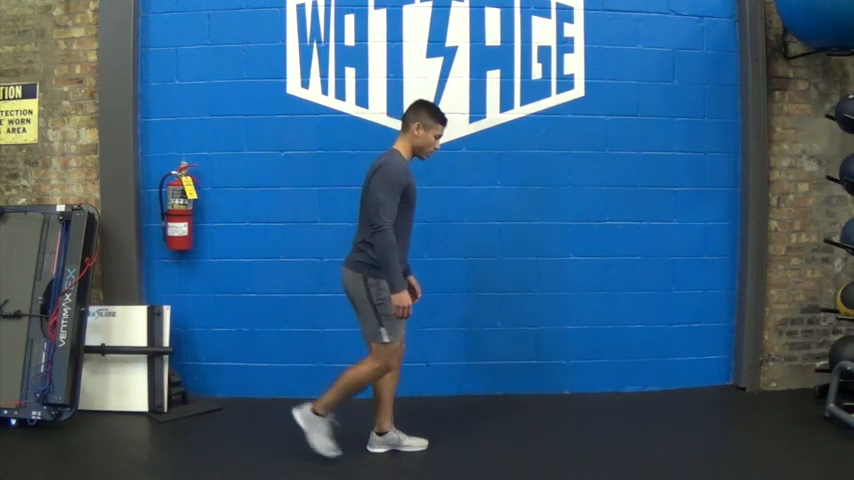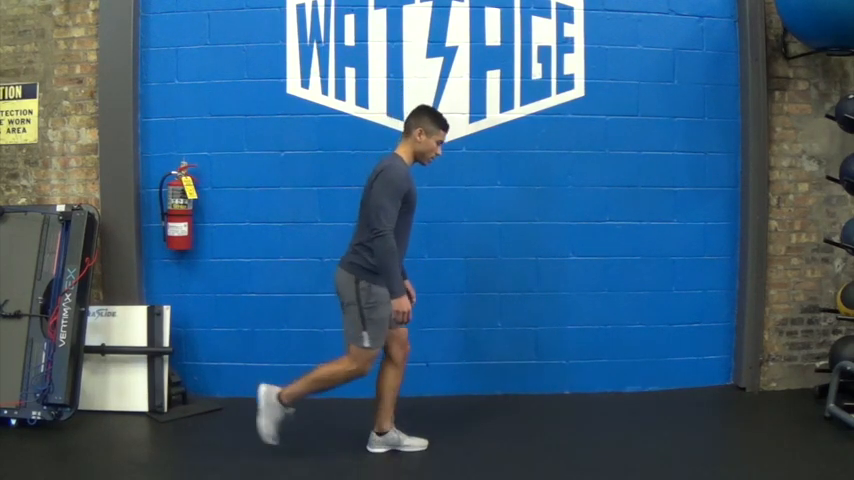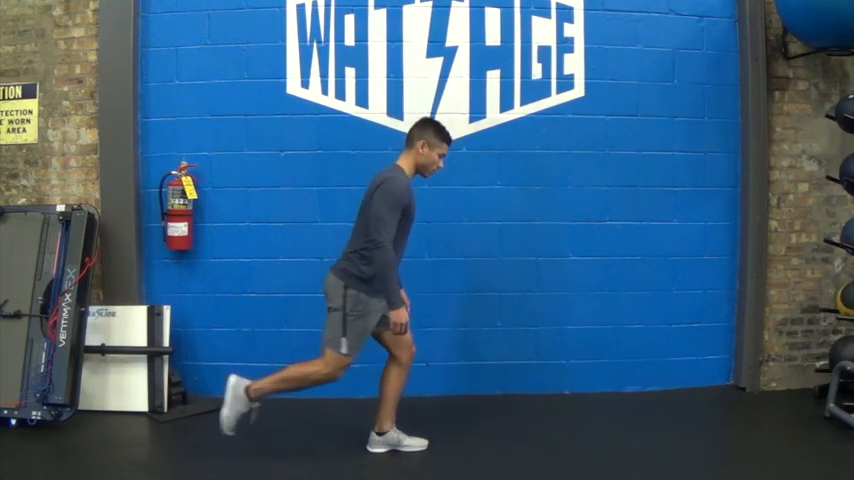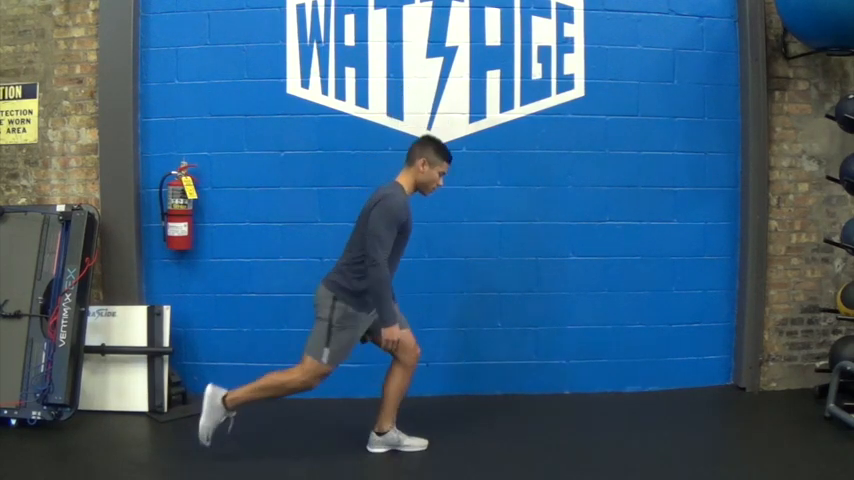
dt=0.1s
person 1, frame 1
left shoulder: (396, 166)
right shoulder: (392, 168)
right elbow: (380, 231)
left wrist: (406, 276)
right wrist: (398, 289)
left hip: (382, 275)
right hip: (371, 277)
left knee: (393, 354)
right knee: (384, 359)
left ankle: (383, 432)
right ankle: (317, 413)
person 1, frame 2
left shoulder: (395, 170)
right shoulder: (395, 173)
right elbow: (381, 236)
left wrist: (402, 280)
right wrist: (396, 293)
left hip: (377, 278)
right hip: (366, 280)
left knee: (399, 351)
right knee: (359, 362)
left ankle: (383, 432)
right ankle: (280, 399)
person 1, frame 3
left shoulder: (397, 182)
right shoulder: (394, 185)
right elbow: (380, 247)
left wrist: (395, 290)
right wrist: (395, 305)
left hip: (372, 285)
right hip: (357, 288)
left knee: (402, 354)
right knee: (331, 367)
left ankle: (384, 432)
right ankle: (246, 392)
person 1, frame 4
left shoulder: (395, 198)
right shoulder: (393, 203)
right elbow: (375, 264)
left wrist: (388, 309)
right wrist: (389, 321)
left hip: (363, 298)
right hip: (346, 300)
left knee: (409, 353)
right knee: (310, 374)
left ankle: (384, 432)
right ankle: (226, 401)
